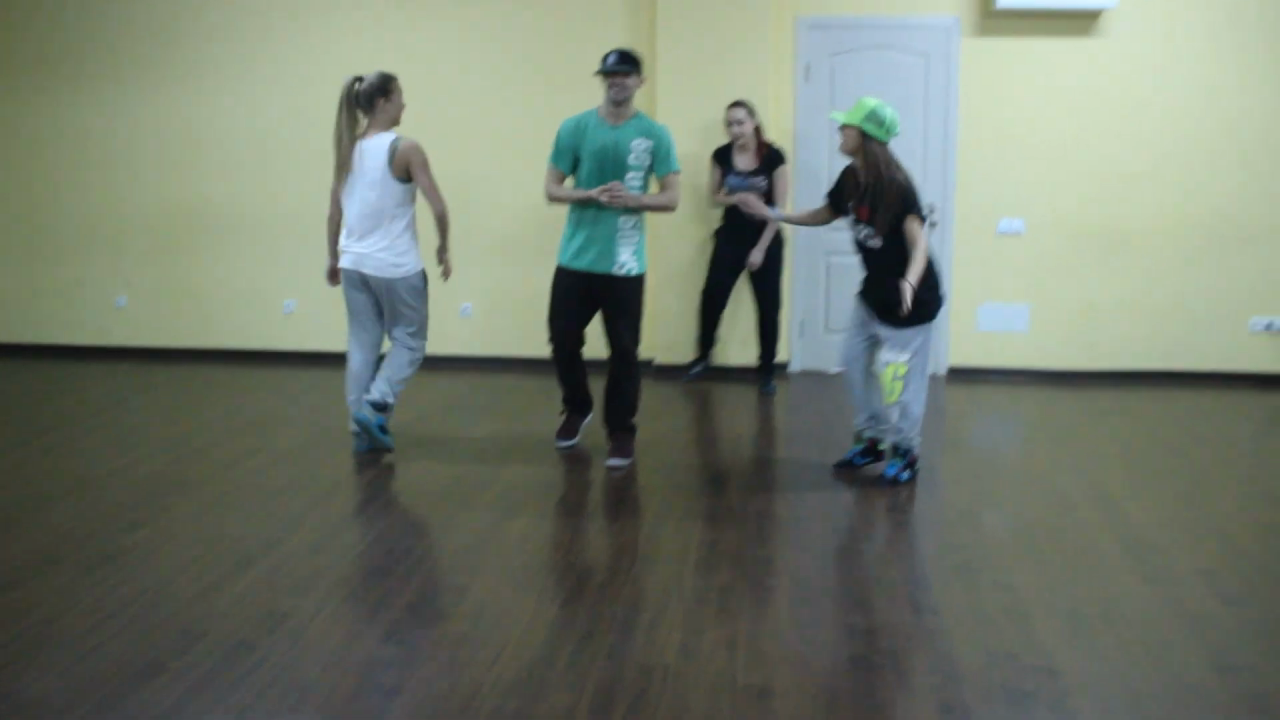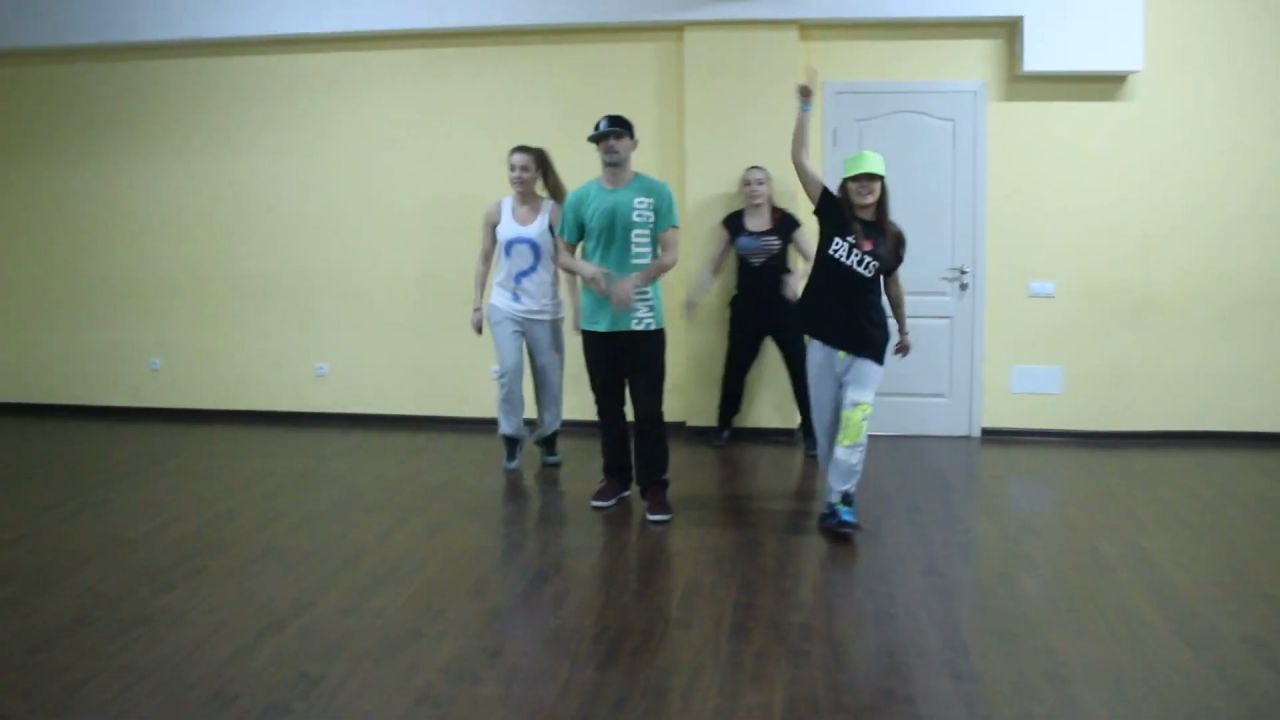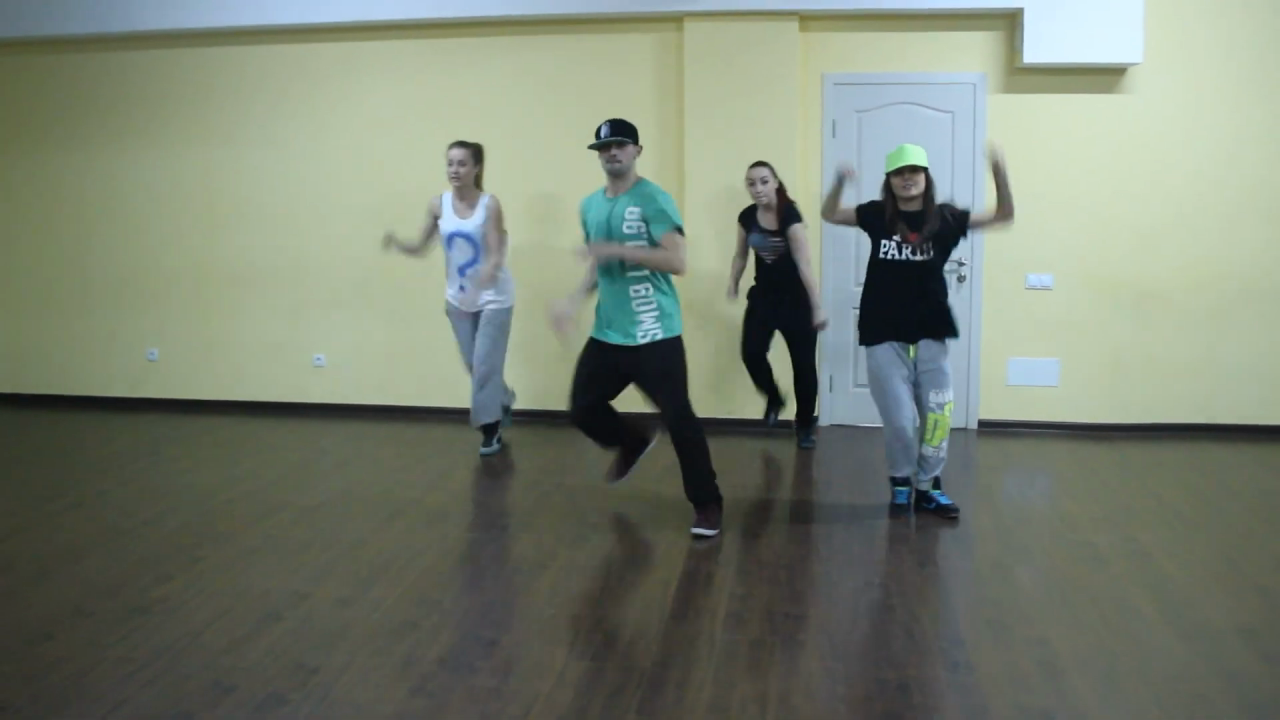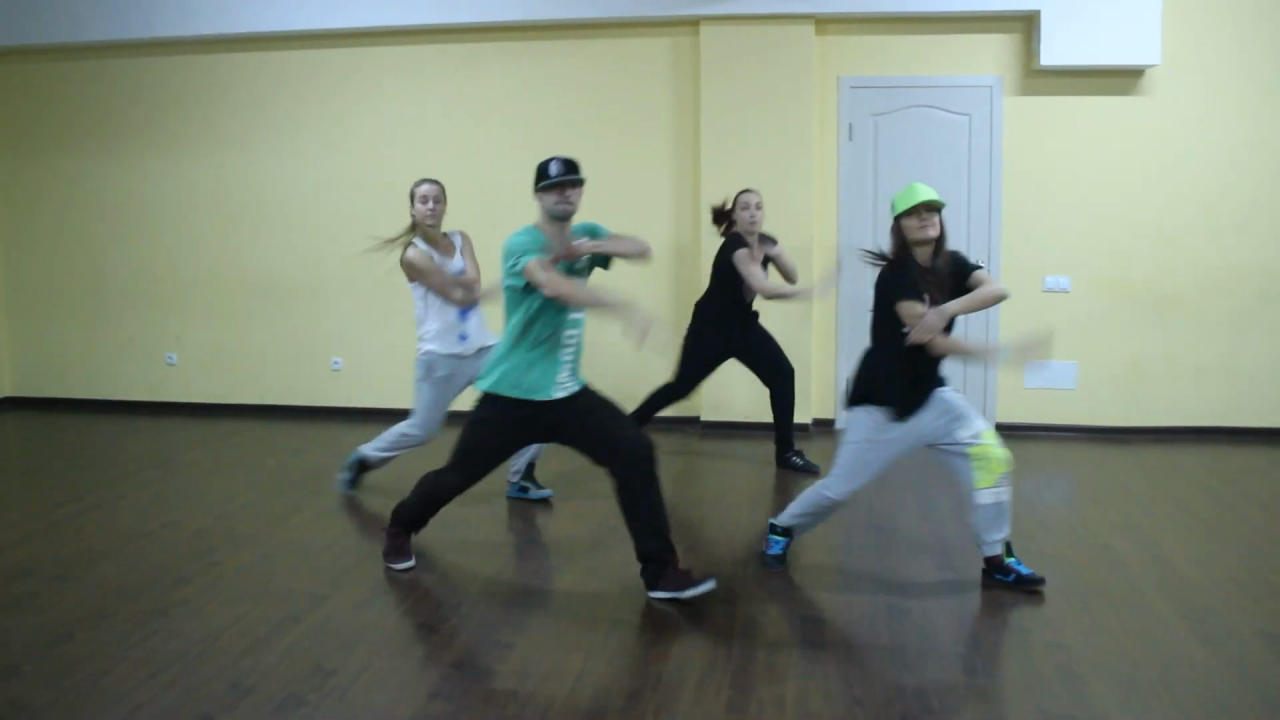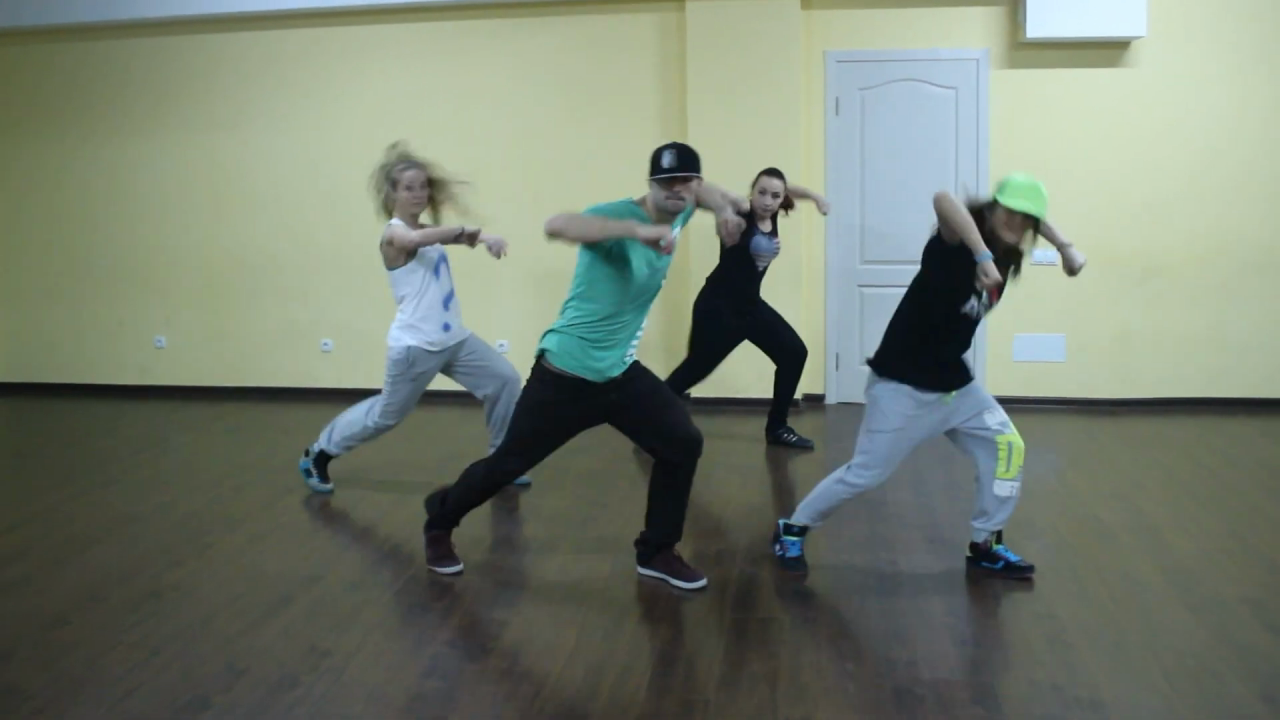
dt=1s
person 1, frame 1
left shoulder: (654, 134)
right shoulder: (573, 129)
left elbow: (671, 199)
right elbow: (552, 190)
left wrist: (632, 199)
right wrist: (593, 194)
left hip: (624, 265)
right hip: (575, 260)
left knee: (623, 350)
right knee: (564, 342)
left ankle: (620, 430)
right ankle: (576, 410)
person 1, frame 2
left shoulder: (656, 192)
right shoulder: (579, 198)
left elbow: (669, 253)
right elbow: (564, 255)
left wrist: (635, 282)
right wrist: (587, 270)
left hip: (643, 322)
right hip: (596, 322)
left knee: (648, 407)
right knee: (608, 405)
left ankle: (654, 486)
right ankle: (616, 477)
person 1, frame 3
left shoulder: (653, 199)
right shoulder: (591, 204)
left elbow: (677, 262)
left wrist: (616, 251)
right wrist: (575, 297)
left hip: (657, 336)
right hip: (608, 334)
left knee: (681, 421)
right knee: (584, 411)
left ankle: (708, 504)
right ankle: (631, 442)
person 1, frame 4
left shoulder: (586, 235)
right shoulder: (521, 245)
left elbow: (639, 250)
right elbow: (556, 285)
left wrist: (583, 244)
right wrist: (623, 308)
left hip: (568, 393)
right hip: (512, 396)
left knee: (636, 457)
right knee: (459, 474)
left ankle: (661, 570)
right ankle: (402, 529)
person 1, frame 5
left shoulder: (673, 216)
right shoulder: (621, 218)
left elbow: (702, 193)
right elbow: (557, 226)
left wrist: (724, 206)
right wrist: (642, 232)
left hip: (620, 372)
right hip: (566, 371)
left knee: (683, 444)
right knee: (508, 463)
left ankle: (657, 551)
right ankle: (438, 523)
person 2, frame 1
left shoulder: (896, 185)
right shoulder: (851, 178)
left elbow: (919, 243)
right elbow: (819, 216)
left wrist: (909, 286)
right wrist: (773, 214)
left hip: (908, 295)
right hip: (873, 292)
left knee: (901, 376)
right knee: (854, 365)
left ankle: (905, 453)
right ankle: (871, 440)
person 2, frame 2
left shoulder: (890, 235)
right shoulder: (832, 206)
right elbow: (798, 159)
left wrist: (904, 329)
right wrist: (805, 108)
left hip: (865, 343)
right hip: (823, 338)
left knee: (854, 420)
right knee: (825, 422)
left ankle: (844, 499)
right ankle: (839, 485)
person 2, frame 3
left shoulder: (944, 218)
right shoulder: (878, 214)
left elbow: (1003, 215)
right elbow: (829, 213)
left wrist: (999, 174)
right wrist: (838, 184)
left hip: (931, 336)
right hip: (884, 337)
left knee: (937, 415)
right knee: (899, 420)
left ankle: (928, 488)
right ankle: (901, 479)
person 2, frame 4
left shoulder: (954, 263)
right shoulder: (895, 277)
left elbow: (995, 291)
right elbow: (934, 342)
left wrist: (945, 310)
right wrist: (998, 353)
left hip: (928, 393)
right hip: (881, 401)
left knee: (989, 458)
right knee: (843, 484)
left ankle: (998, 559)
right ankle: (782, 529)
person 2, frame 5
left shoulder: (1003, 245)
right shoulder: (962, 235)
left elbow: (1035, 225)
right elbow: (943, 199)
left wrist: (1068, 250)
right wrist: (987, 258)
left hip: (951, 379)
right hip: (903, 380)
left knee: (1005, 446)
right knee: (866, 473)
left ankle: (985, 545)
right ankle: (793, 529)
person 3, frame 1
left shoulder: (346, 151)
right shoulder: (405, 148)
left elbow: (334, 213)
right elbow: (437, 207)
left wrist: (332, 258)
right wrist: (443, 249)
left hip: (353, 264)
right hip: (397, 265)
left knee: (362, 344)
right knee: (409, 339)
left ankle: (367, 428)
right ankle: (376, 403)
person 3, frame 2
left shoulder: (553, 212)
right shoulder: (496, 212)
right elbow: (484, 261)
left wrist: (577, 306)
right wrist: (476, 306)
left hip: (544, 310)
right hip: (504, 307)
left knee: (549, 377)
right knee: (509, 371)
left ankle: (548, 437)
right ankle: (513, 437)
person 3, frame 3
left shoulder: (490, 205)
right shoulder: (440, 204)
left elbow: (496, 258)
right elbow: (421, 250)
left wrist: (475, 295)
right wrist: (398, 244)
left hip: (494, 299)
right hip: (458, 298)
left knee: (484, 364)
right knee: (475, 363)
left ankle: (492, 426)
right ankle: (502, 399)
person 3, frame 4
left shoulder: (460, 239)
right shoulder: (413, 254)
left elbow: (472, 282)
right elbow: (459, 296)
left hip: (481, 344)
right hip: (441, 353)
right knee: (422, 427)
left ankle: (520, 478)
right ankle: (362, 460)
person 3, frame 5
left shoulder: (424, 230)
right shoulder: (394, 234)
right elbow: (422, 238)
left wrist: (479, 237)
right wrist: (471, 233)
left hip: (455, 338)
right hip: (414, 344)
left knee: (505, 379)
right knee: (385, 414)
right ankle: (316, 456)
person 4, frame 1
left shoulder: (773, 156)
right shoulder: (721, 156)
left elbow: (780, 206)
right elbow: (715, 196)
left wrist: (761, 247)
right wrist: (737, 197)
left hip: (765, 239)
right hip: (730, 236)
left knee: (768, 304)
right knee: (712, 296)
left ankle: (766, 371)
right ankle: (703, 357)
person 4, frame 2
left shoulder: (786, 221)
right shoulder: (732, 222)
left elbow: (810, 259)
right elbow: (716, 263)
left wrist: (799, 277)
right wrist: (696, 292)
left hip: (782, 303)
right hip: (746, 303)
left knee: (799, 366)
right knee: (735, 366)
left ankle: (810, 432)
right ankle: (724, 426)
person 4, frame 3
left shoulder: (790, 214)
right shoulder: (747, 215)
left elbow: (803, 260)
left wrist: (817, 307)
right wrist: (733, 283)
left hip: (796, 296)
right hip: (763, 294)
left knee: (803, 362)
right knee: (751, 353)
left ankle: (805, 425)
right ankle: (774, 400)
person 4, frame 4
left shoulder: (765, 242)
right shoulder: (736, 247)
left elbow: (792, 278)
right elbow: (764, 289)
left wrist: (778, 254)
right wrist: (806, 292)
left hip: (742, 324)
right hip: (709, 326)
left knee: (782, 375)
right knee: (682, 386)
left ankle: (786, 451)
person 4, frame 5
left shoulder: (769, 215)
right shoulder: (741, 214)
left elbow: (792, 190)
left wrist: (814, 197)
left hip: (749, 303)
right hip: (718, 304)
left knee: (794, 354)
right knee: (695, 370)
left ankle: (777, 427)
